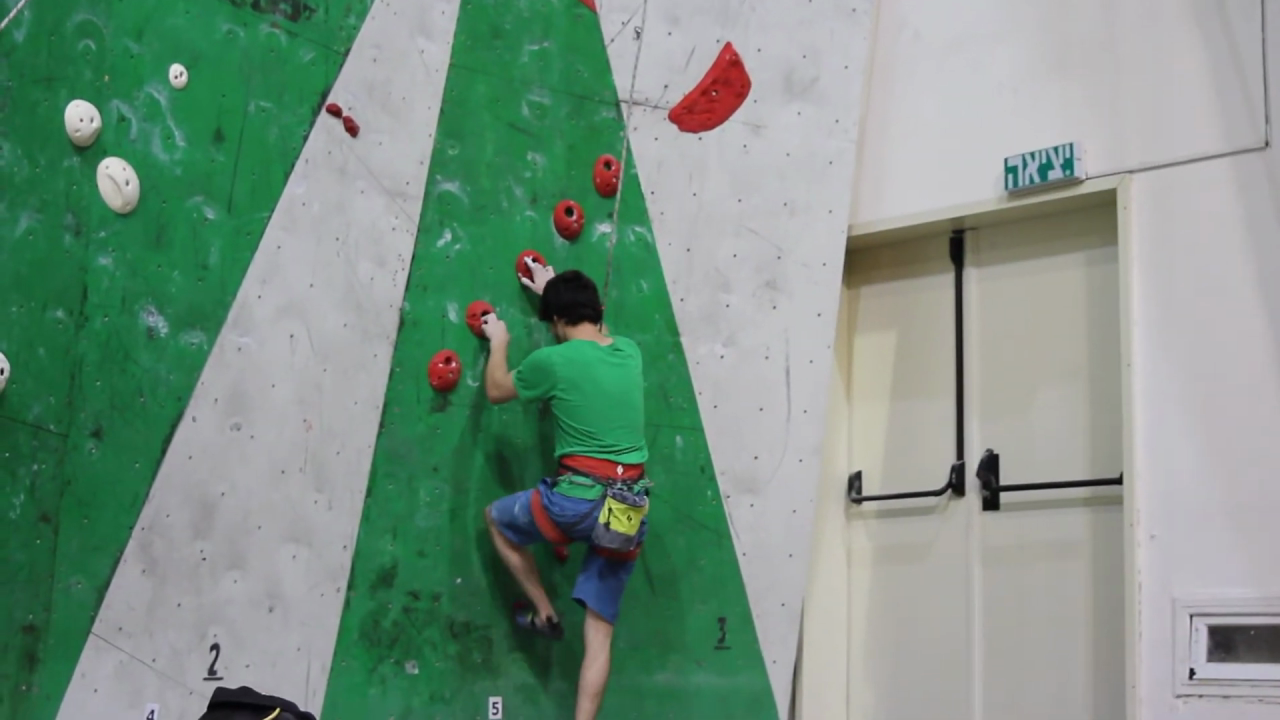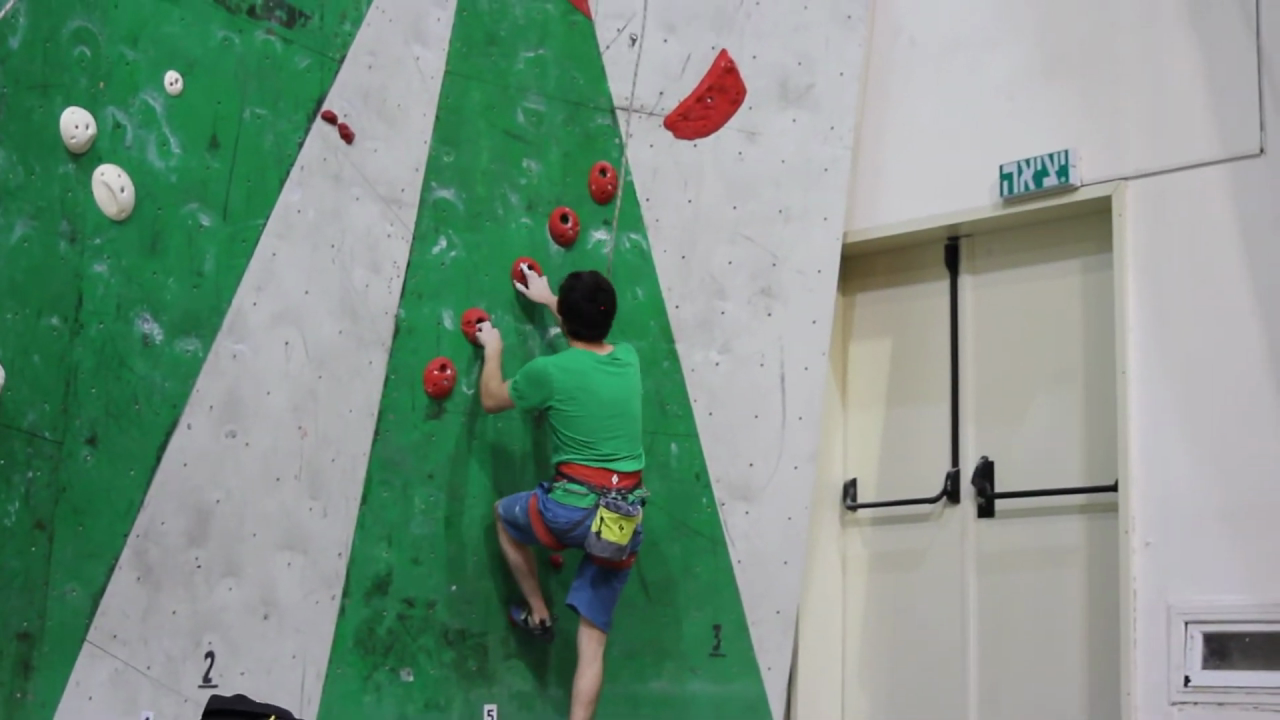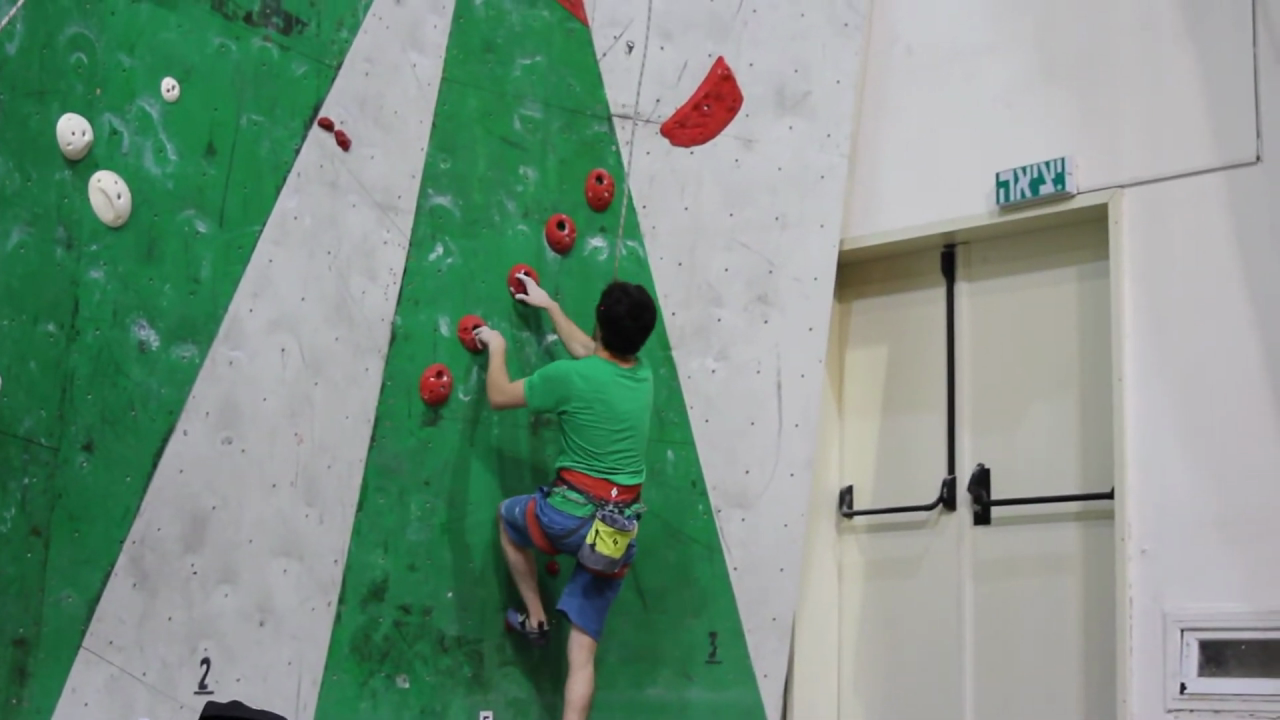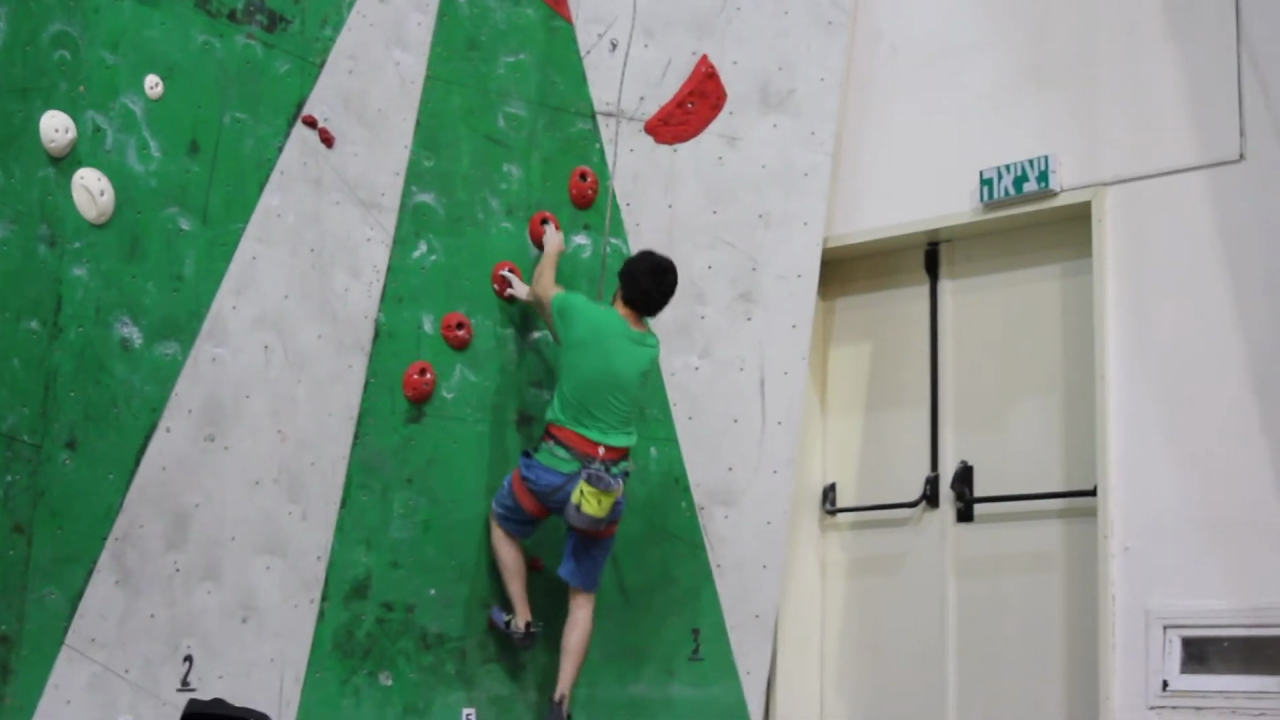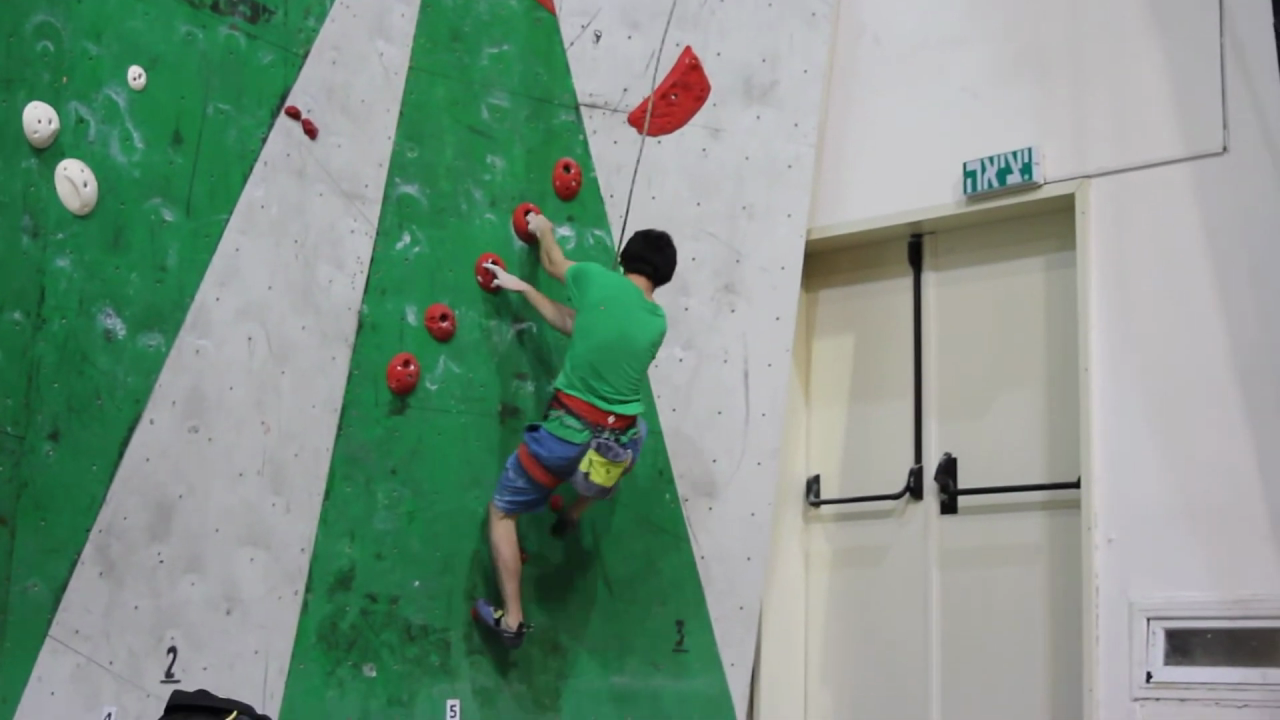
dt=0.5s
person 1, frame 1
left shoulder: (553, 360)
right shoulder: (629, 352)
left elbow: (495, 391)
right elbow: (597, 332)
left wrist: (498, 341)
right wrist: (553, 290)
left hip: (577, 499)
right hip: (629, 509)
left knee: (497, 516)
right knee: (599, 631)
left ankle: (543, 612)
person 1, frame 2
left shoulder: (550, 371)
right shoulder: (629, 359)
left elbow: (490, 400)
right elbow: (594, 340)
left wrist: (492, 349)
right wrist: (549, 298)
left hip: (571, 508)
right hip: (626, 520)
left knee: (504, 513)
right knee: (593, 641)
left ankle: (538, 614)
person 1, frame 3
left shoulder: (570, 377)
right shoulder: (643, 374)
left elbow: (499, 396)
right elbow: (590, 353)
left wrist: (496, 347)
right wrist: (550, 306)
left hip: (570, 513)
left knee: (507, 515)
right knee: (583, 648)
left ankle: (535, 618)
person 1, frame 4
left shoulder: (584, 315)
right shoulder: (650, 347)
left elbow: (543, 287)
left wrist: (552, 248)
right wrist: (534, 296)
left hip: (556, 467)
right hip: (608, 485)
left knee: (501, 520)
right knee: (581, 597)
left ankle: (521, 619)
person 1, frame 5
left shoulder: (599, 280)
right shoulder: (658, 321)
left elbow: (553, 263)
left wrist: (543, 230)
right wrist: (524, 289)
left hip: (565, 432)
right hip: (617, 444)
left knee: (501, 512)
left ankle: (511, 620)
right ankle: (572, 512)
